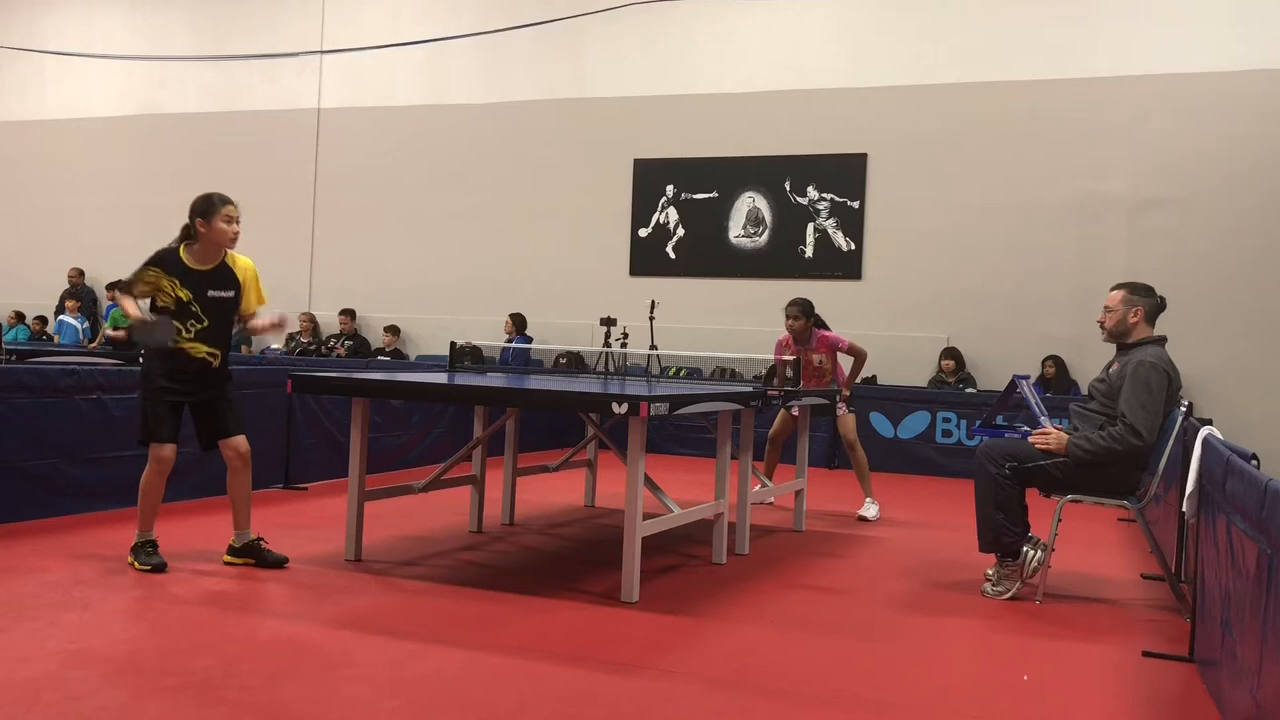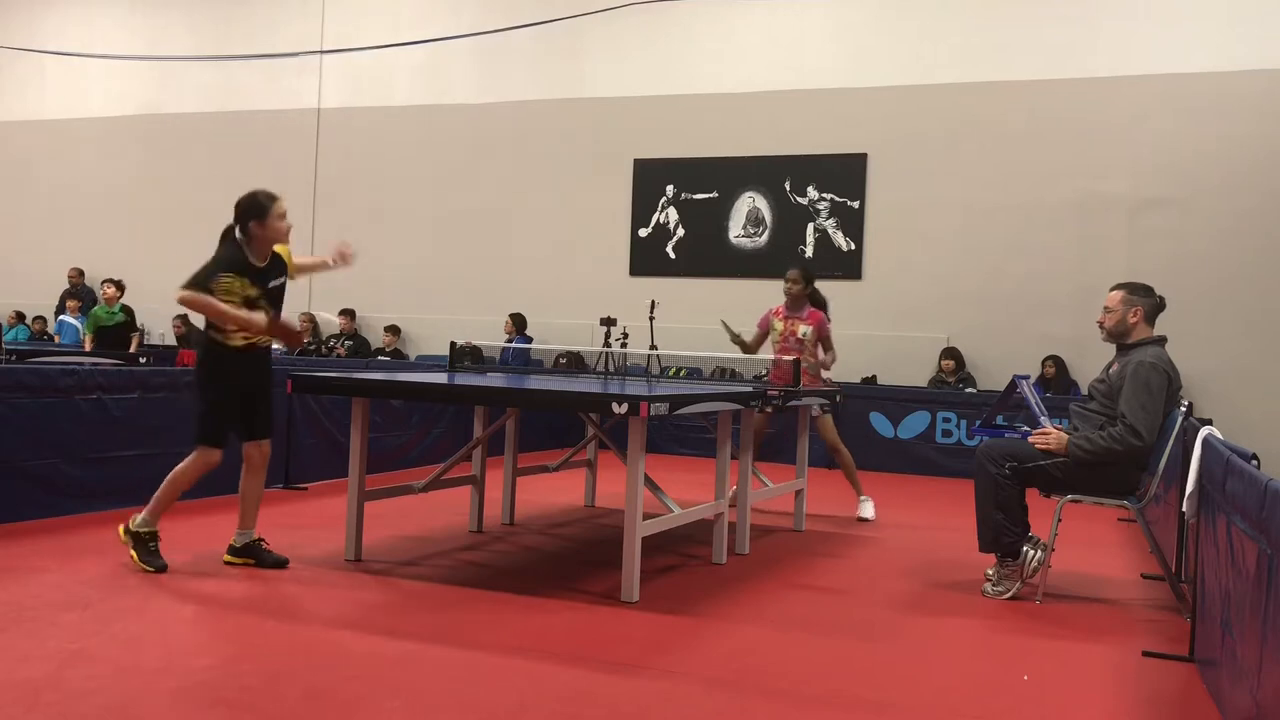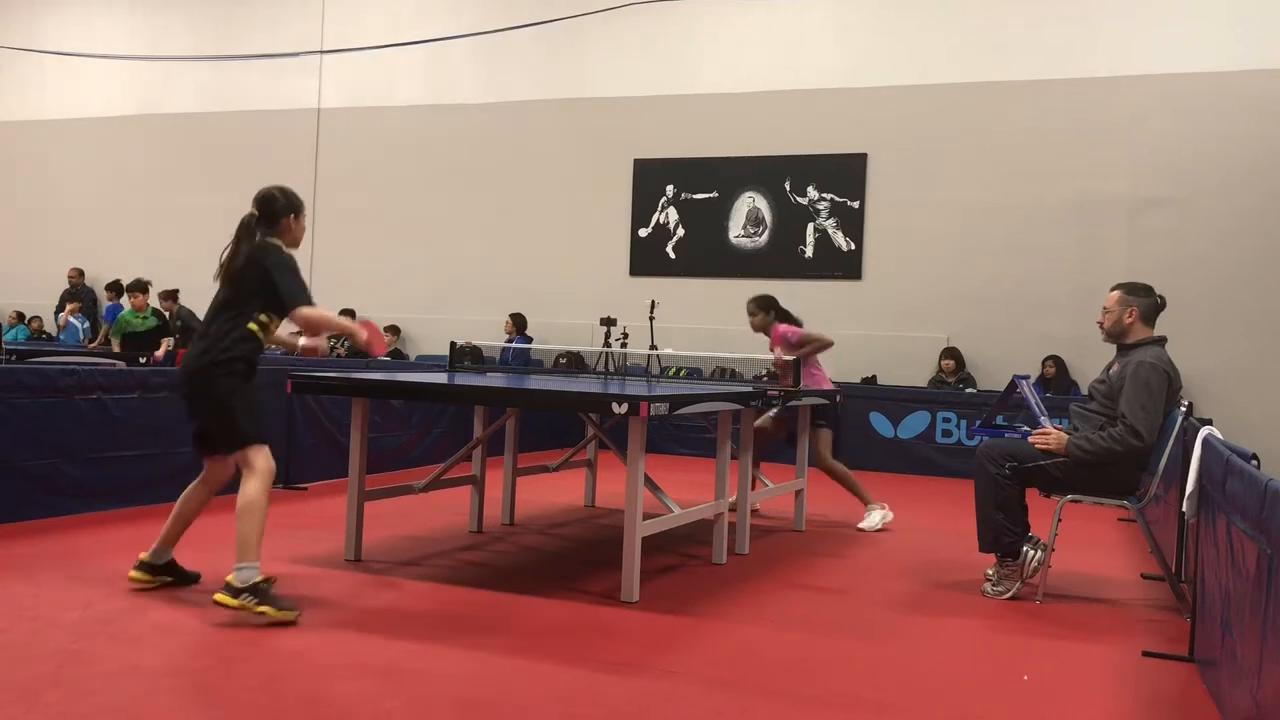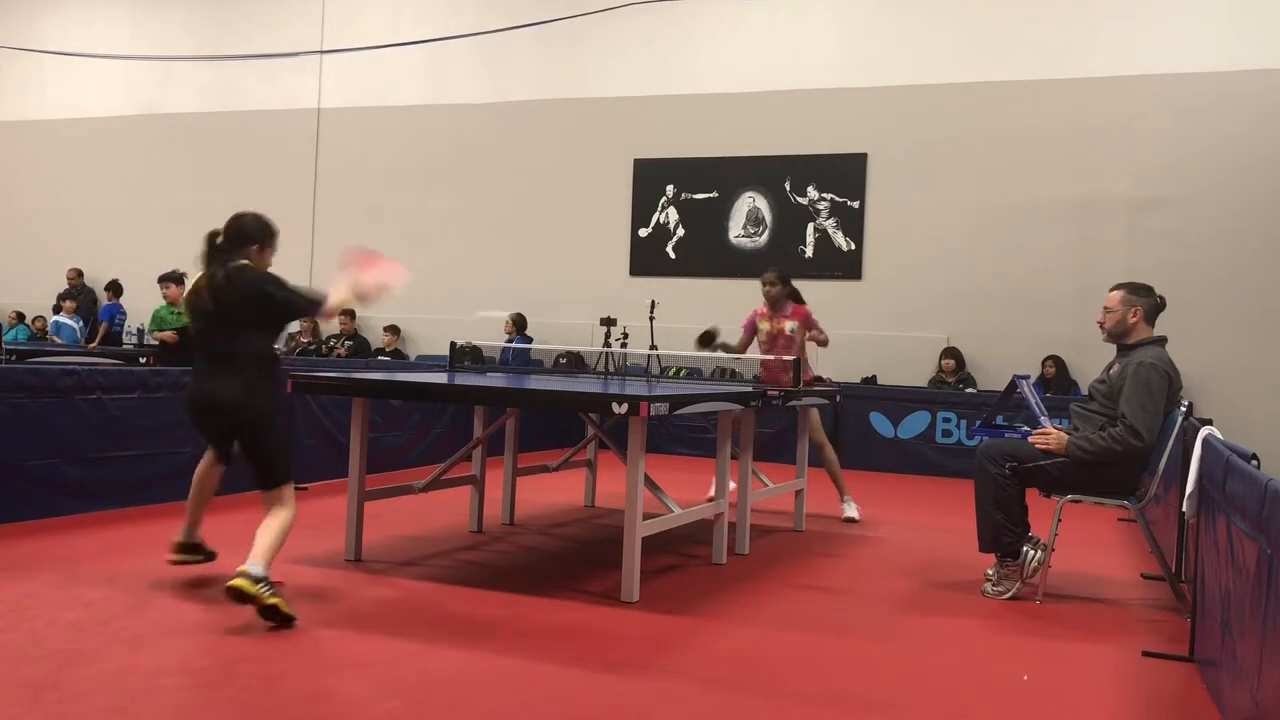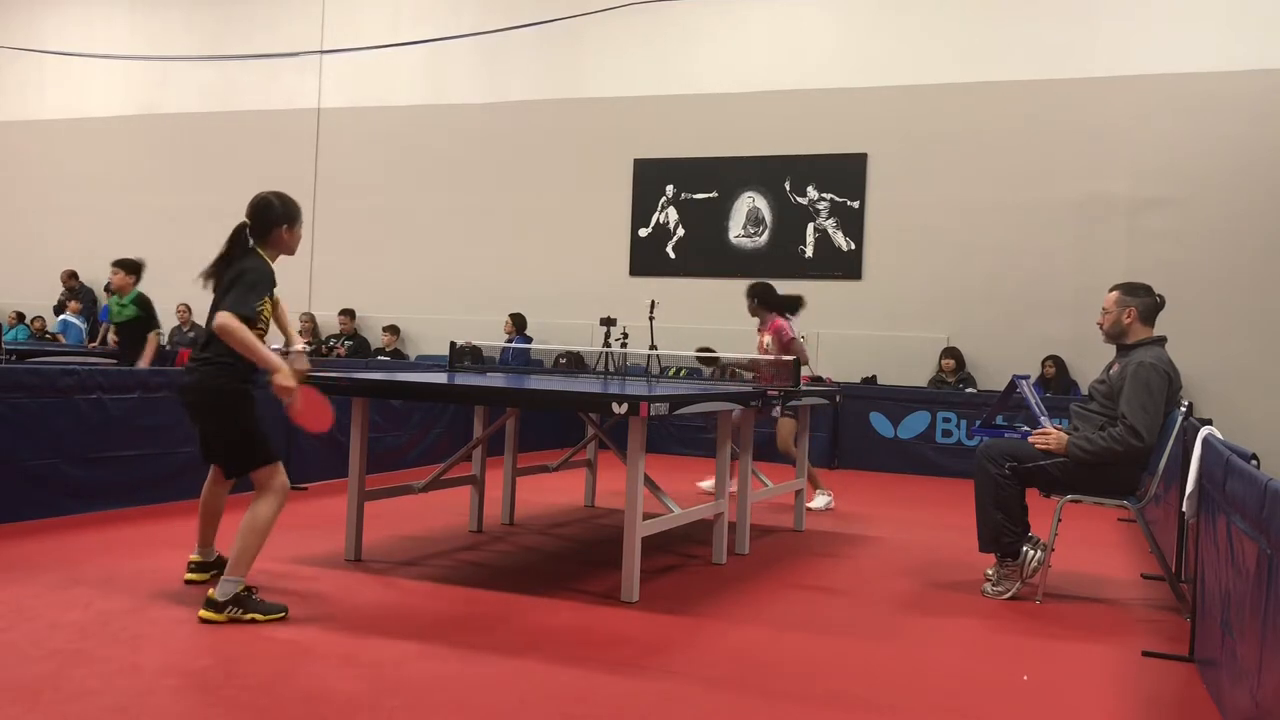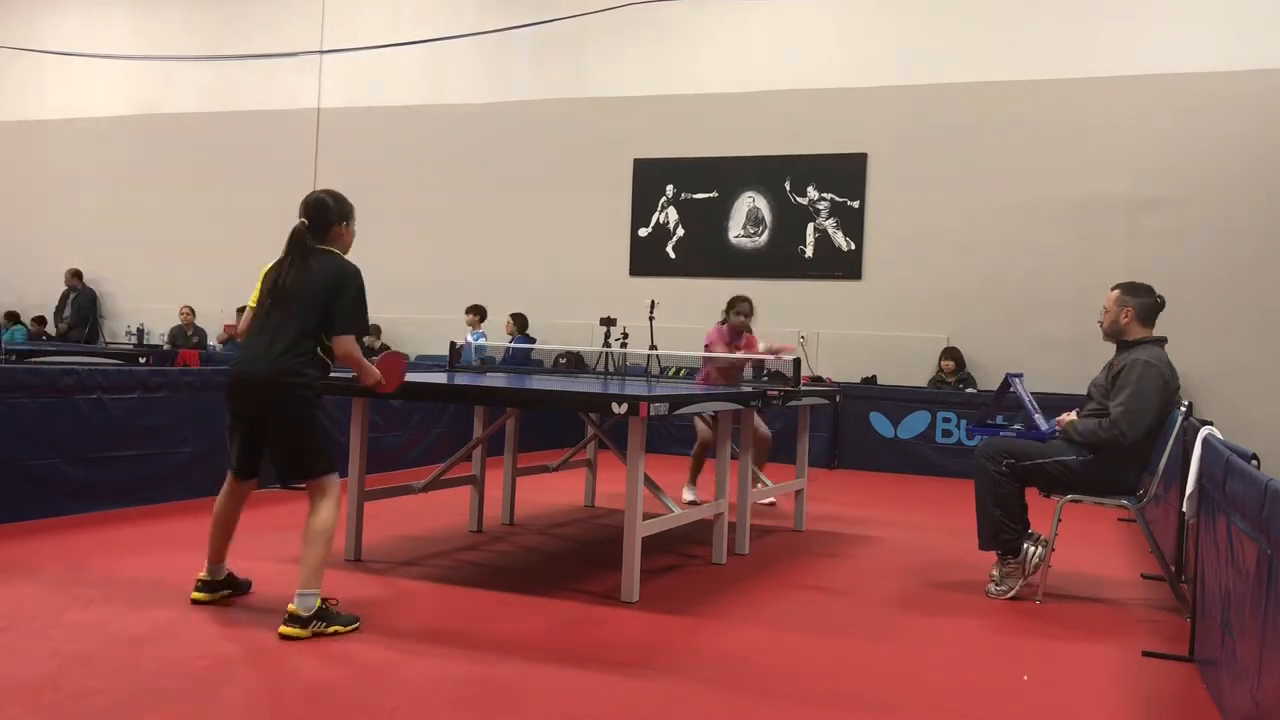
dt=0.7s
person 1, frame 1
left shoulder: (241, 269)
right shoulder: (165, 261)
left elbow: (248, 318)
right elbow: (124, 294)
left wrist: (266, 324)
right wrist: (136, 316)
left hip: (212, 379)
right hip: (163, 375)
left knee: (239, 452)
right knee: (163, 456)
left ankle: (243, 542)
right ankle: (143, 541)
person 1, frame 2
left shoulder: (278, 257)
right shoulder: (229, 261)
right elbow: (186, 296)
left wrist: (325, 263)
right wrist: (240, 316)
left hip: (256, 368)
right hip: (221, 369)
left knee: (260, 452)
right knee: (208, 456)
left ankle: (244, 542)
right ankle: (141, 528)
person 1, frame 3
left shoulder: (247, 254)
right shoulder: (276, 257)
right elbow: (302, 313)
left wrist: (296, 344)
right wrist: (352, 328)
left hip: (203, 369)
right hip: (221, 371)
left knee: (219, 469)
right knee: (259, 466)
left ankle: (156, 560)
right ankle: (244, 582)
person 1, frame 4
left shoulder: (207, 286)
right shoulder: (260, 282)
right elbow: (321, 308)
right wrist: (349, 289)
left hip: (204, 397)
right hip: (249, 401)
left knee: (216, 456)
right knee: (281, 501)
left ankle: (188, 539)
right ankle: (252, 575)
person 1, frame 5
left shoulder: (247, 263)
right shoulder: (256, 272)
left elbow: (274, 303)
right elbow: (226, 323)
left wrist: (294, 342)
right wrist: (277, 364)
left hip: (204, 384)
right hip: (222, 388)
left knee: (224, 470)
right knee: (273, 486)
left ankle: (204, 559)
right ankle: (226, 594)
person 1, frame 6
left shoulder: (279, 266)
right shoulder: (344, 273)
left elbow: (245, 328)
right elbow: (344, 347)
right wrist: (368, 373)
left hip: (244, 380)
right hip: (289, 388)
left knee: (238, 480)
right knee: (326, 490)
left ankle: (212, 577)
right ankle: (305, 609)
person 2, frame 1
left shoulder: (1147, 364)
right shoulder: (1130, 356)
left elbow: (1133, 437)
left wrist: (1070, 445)
right wrist: (1067, 433)
left hip: (1109, 468)
right hip: (1094, 455)
left knee: (994, 455)
right knee: (996, 452)
left ankle: (1013, 552)
right ankle: (1019, 546)
person 2, frame 2
left shoulder: (1147, 365)
right shoulder: (1131, 356)
left elbow: (1133, 438)
left wrist: (1070, 445)
right wrist: (1068, 433)
left hip: (1110, 468)
right hip: (1095, 455)
left knee: (994, 455)
right knee: (997, 452)
left ankle: (1013, 554)
right ankle: (1020, 544)
person 2, frame 3
left shoulder: (1147, 365)
right shoulder: (1131, 357)
left elbow: (1133, 438)
left wrist: (1070, 445)
right wrist: (1067, 433)
left hip: (1109, 468)
right hip: (1094, 456)
left knee: (994, 455)
right knee: (996, 451)
left ankle: (1013, 554)
right ankle: (1020, 545)
person 2, frame 4
left shoulder: (1147, 365)
right shoulder: (1131, 357)
left elbow: (1133, 438)
left wrist: (1070, 445)
right wrist: (1067, 434)
left hip: (1108, 469)
right hip: (1093, 455)
left knee: (994, 455)
right knee: (997, 451)
left ankle: (1013, 554)
right ankle: (1020, 544)
person 2, frame 5
left shoulder: (1147, 366)
right shoulder: (1132, 357)
left elbow: (1133, 438)
left wrist: (1070, 445)
right wrist: (1068, 435)
left hip: (1107, 469)
right hip: (1094, 457)
left knee: (994, 455)
right knee: (997, 451)
left ankle: (1013, 554)
right ankle: (1020, 545)
person 2, frame 6
left shoulder: (1145, 365)
right shoulder: (1133, 356)
left elbow: (1120, 432)
left wrist: (1073, 427)
right wrist: (1077, 419)
left hip: (1106, 466)
right hip: (1094, 453)
left knee: (994, 454)
right knee: (998, 450)
left ankle: (1014, 551)
right ankle: (1020, 543)
person 3, frame 1
left shoulder: (827, 339)
right shoulder: (783, 344)
left elbow: (861, 354)
left wrist: (847, 386)
left knee: (850, 440)
right knee: (774, 436)
left ankle: (870, 501)
person 3, frame 2
left shoulder: (818, 318)
right shoulder: (772, 315)
left elbow: (830, 352)
right elbow: (752, 349)
left wrist: (828, 361)
right wrist: (740, 342)
left hip: (810, 387)
left knee: (834, 444)
right knee: (752, 436)
left ankle: (863, 498)
right ankle: (740, 488)
person 3, frame 3
left shoulder: (784, 332)
right shoulder: (775, 341)
left elbow: (827, 341)
left wrist: (793, 357)
left knee: (823, 461)
right knee: (755, 433)
left ankle: (876, 508)
person 3, frame 4
left shoulder: (802, 313)
right shoulder: (758, 316)
left elbow: (823, 338)
right elbow: (739, 350)
left wrist: (820, 338)
right wrist: (722, 346)
left knee: (818, 440)
left ankle: (846, 499)
person 3, frame 5
left shoulder: (780, 326)
right shoulder: (763, 328)
left elbow: (803, 359)
left knee: (785, 447)
right knee: (732, 425)
left ankle: (823, 492)
right ankle: (727, 480)
person 3, frame 6
left shoulder: (750, 340)
right shoulder: (715, 334)
right elbow: (723, 363)
right wrist: (757, 354)
left knee: (763, 436)
right knee: (706, 439)
right ankle: (690, 485)
